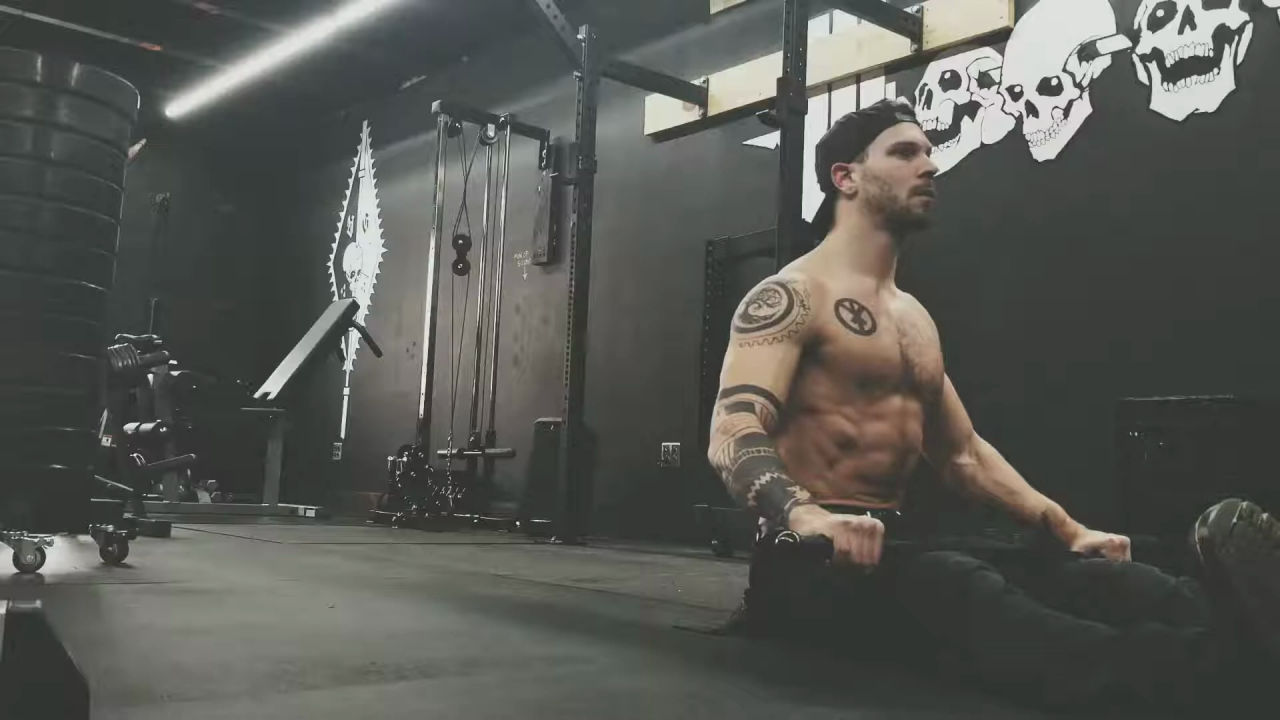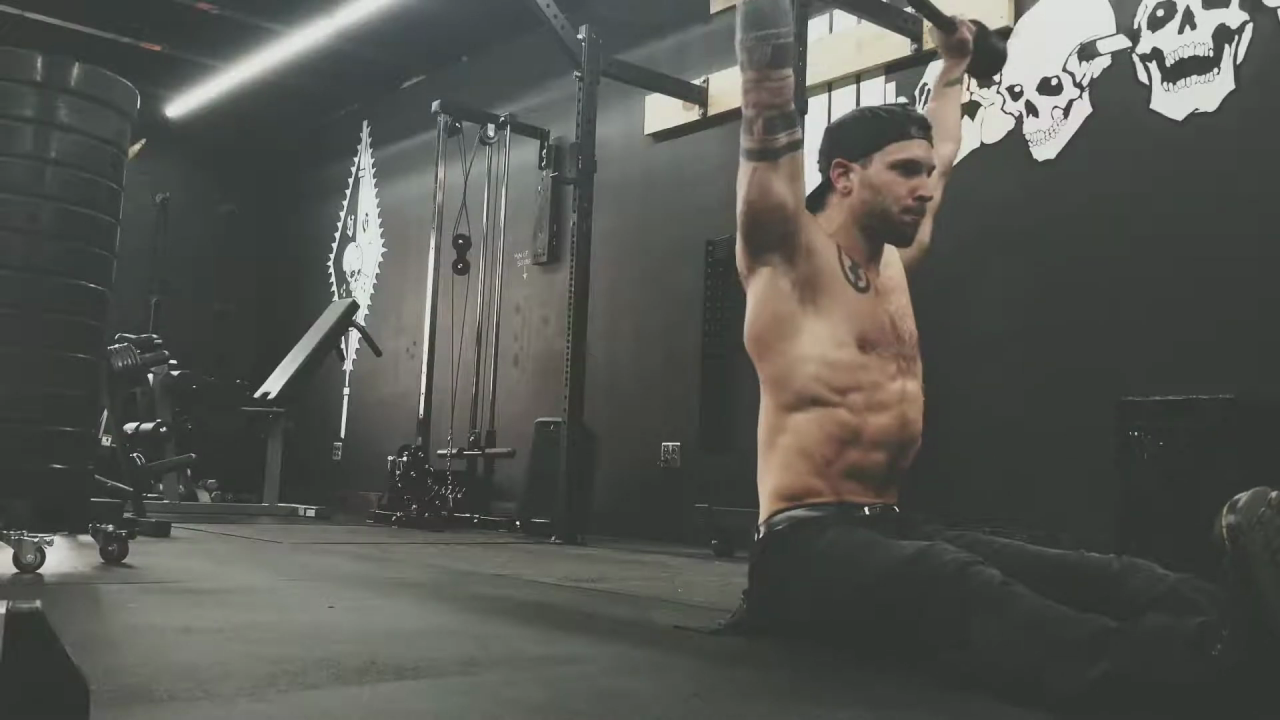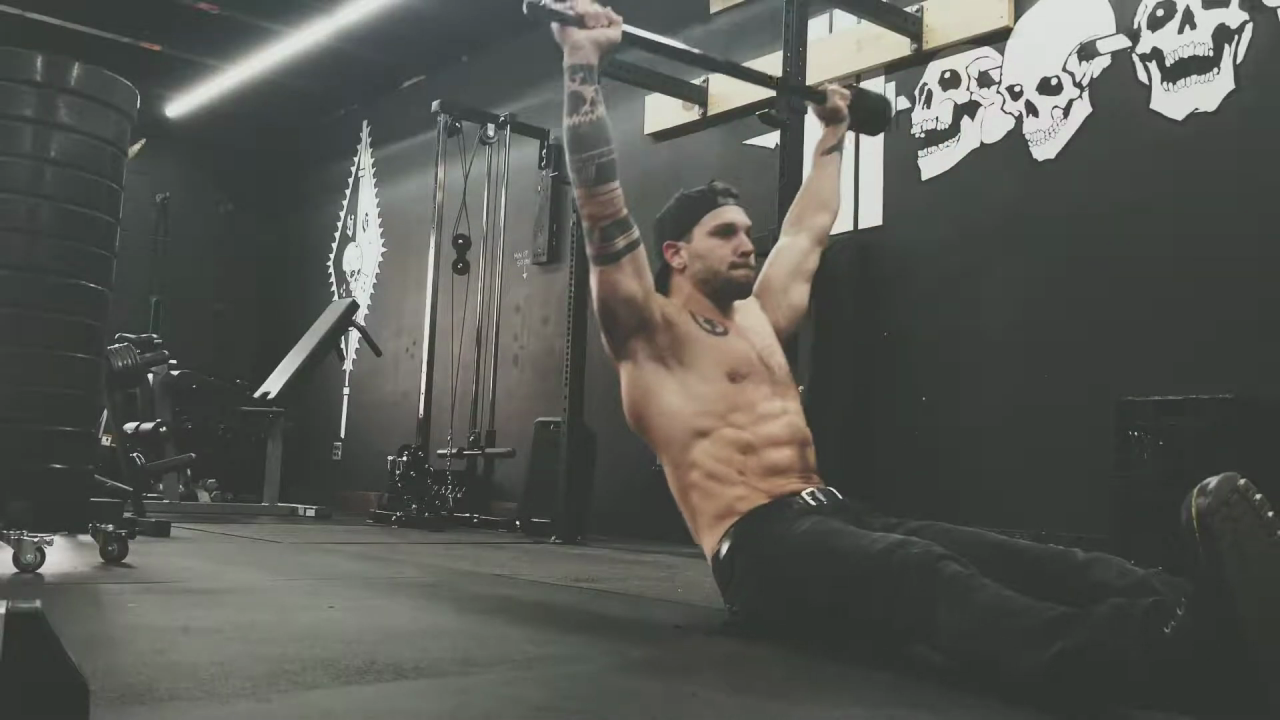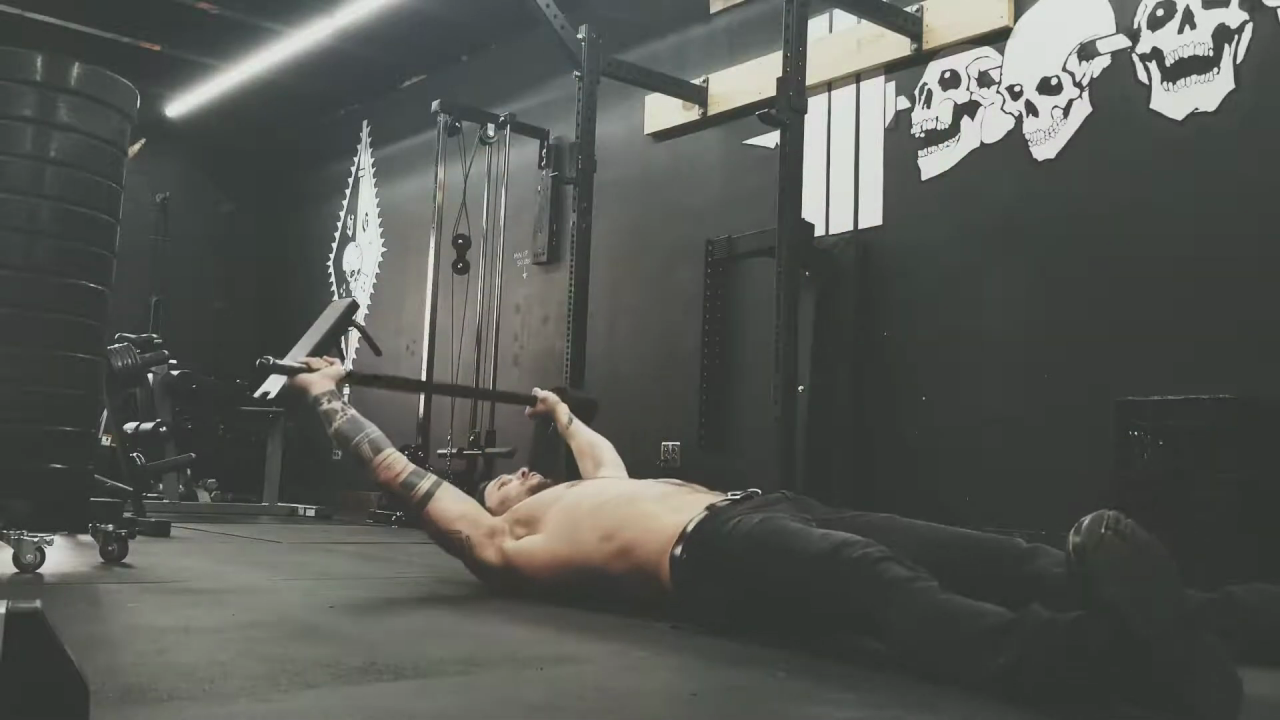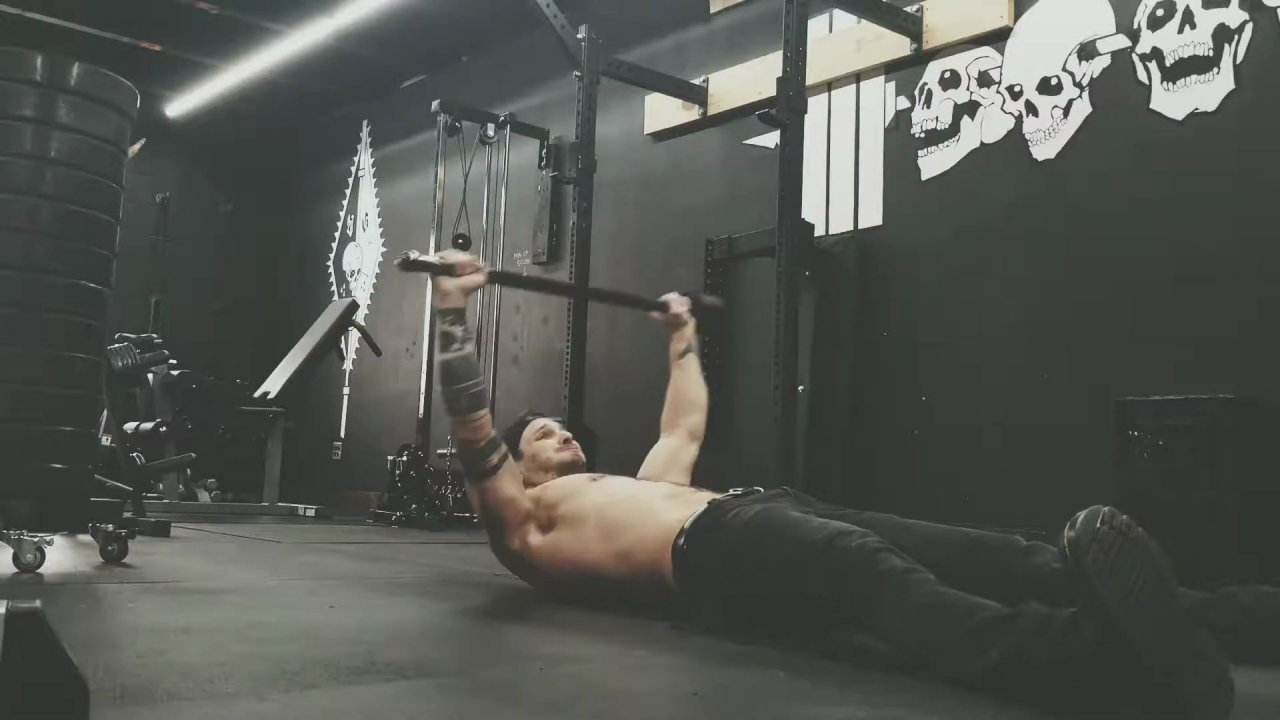
dt=1s
person 1, frame 1
left shoulder: (915, 318)
right shoulder: (791, 297)
left elbow: (963, 452)
right elbow: (732, 434)
left wrist: (1066, 526)
right wrist: (806, 516)
left hip: (888, 545)
right hip: (807, 558)
left knee: (1078, 576)
right knee: (959, 590)
right ankle: (1194, 659)
person 1, frame 2
left shoulder: (889, 259)
right shoulder: (787, 256)
left elbow: (940, 156)
right elbow: (768, 104)
left wrist: (952, 68)
left hip: (891, 535)
right hip: (807, 553)
left knee: (1092, 577)
right knee: (956, 586)
right ankle: (1200, 655)
person 1, frame 3
left shoulder: (757, 318)
right shoulder: (650, 336)
left elbow: (812, 231)
right elbow: (604, 215)
left wrist: (833, 133)
right wrist: (587, 64)
left hip: (831, 515)
right hip: (763, 544)
left knee: (1025, 559)
right knee: (924, 574)
left ankle: (1209, 610)
right ankle: (1145, 646)
person 1, frame 4
left shoulder: (575, 497)
right shoulder: (503, 542)
left elbow: (612, 464)
right elbow: (411, 480)
left wrist: (561, 415)
right wrist: (331, 400)
left hip: (755, 510)
right hip: (711, 553)
left knee: (988, 557)
right knee: (890, 591)
left ankle: (1189, 619)
person 1, frame 5
left shoulder: (637, 488)
right shoulder: (518, 520)
left elbow: (682, 429)
right elbow: (473, 440)
left wrist: (684, 335)
right wrist: (452, 311)
left hip: (764, 511)
right hip: (710, 551)
left knee: (985, 553)
right knee: (882, 582)
left ankle: (1167, 620)
